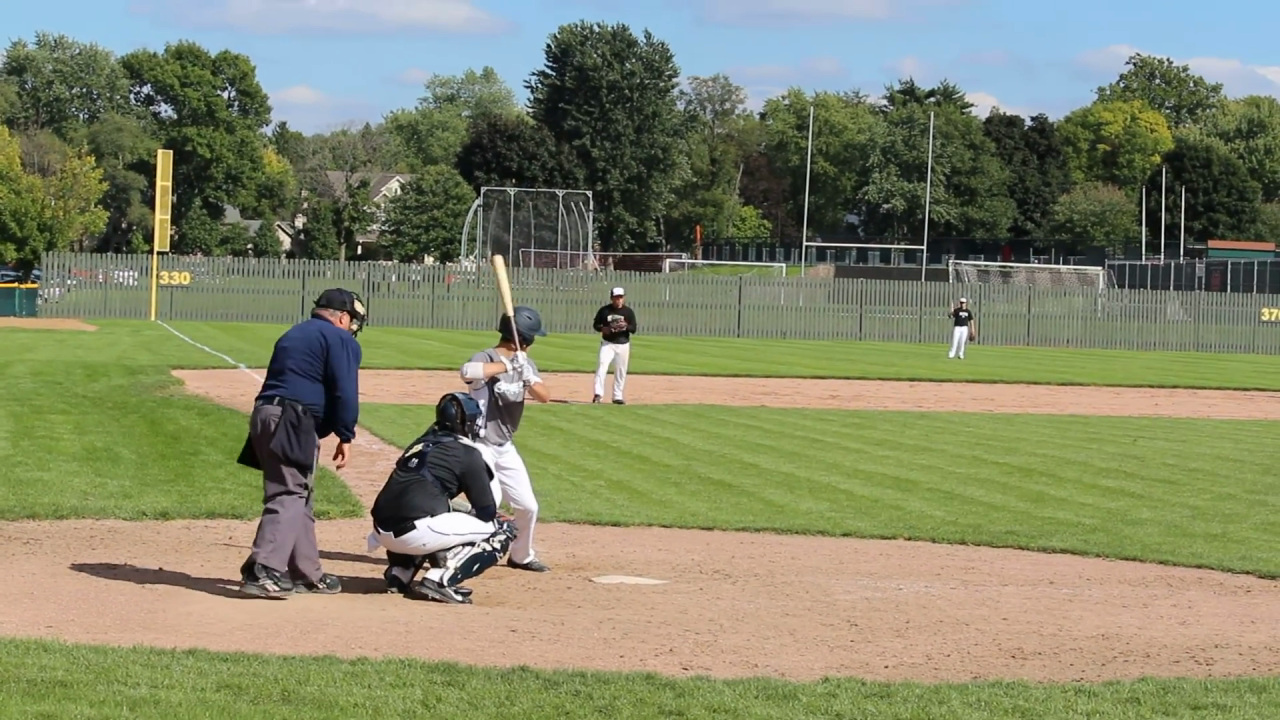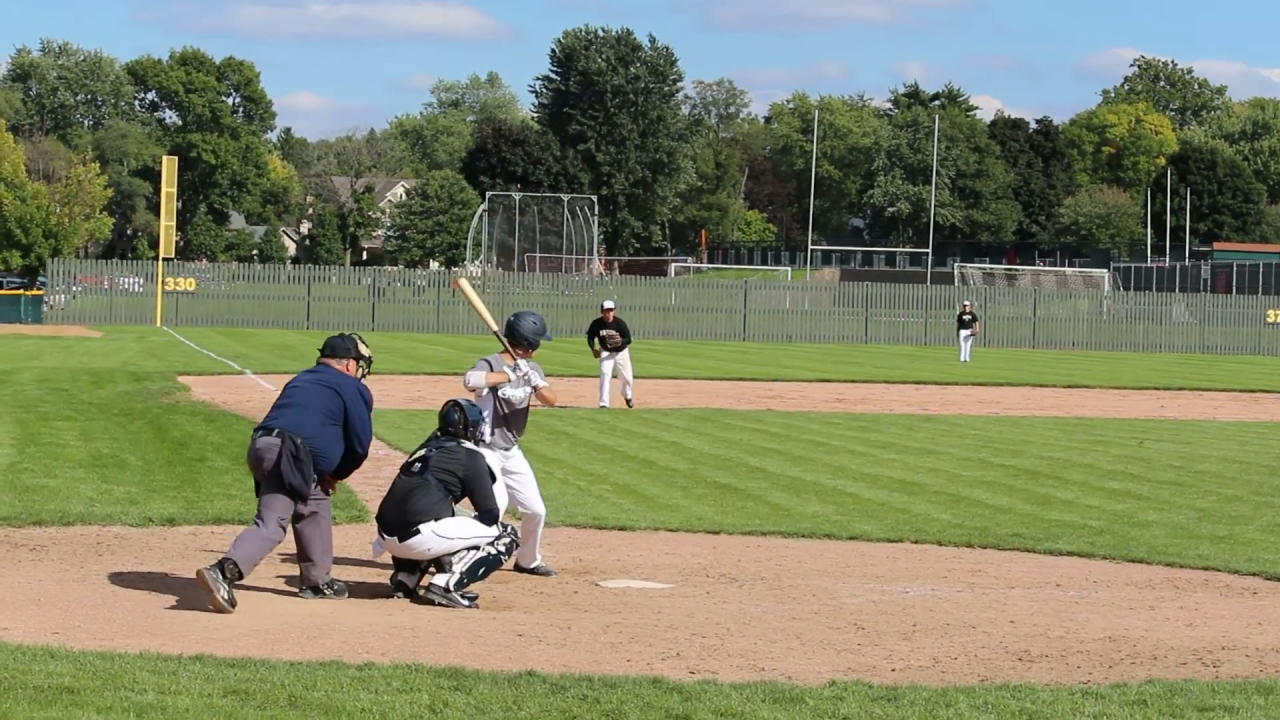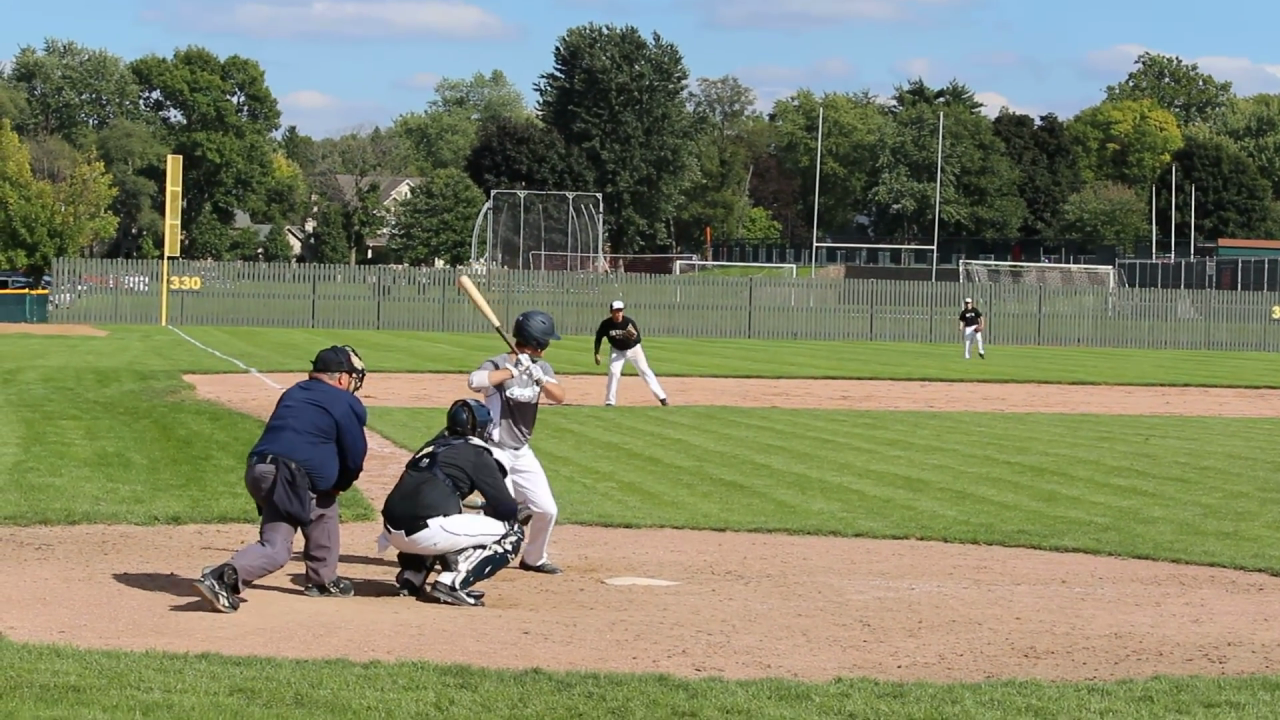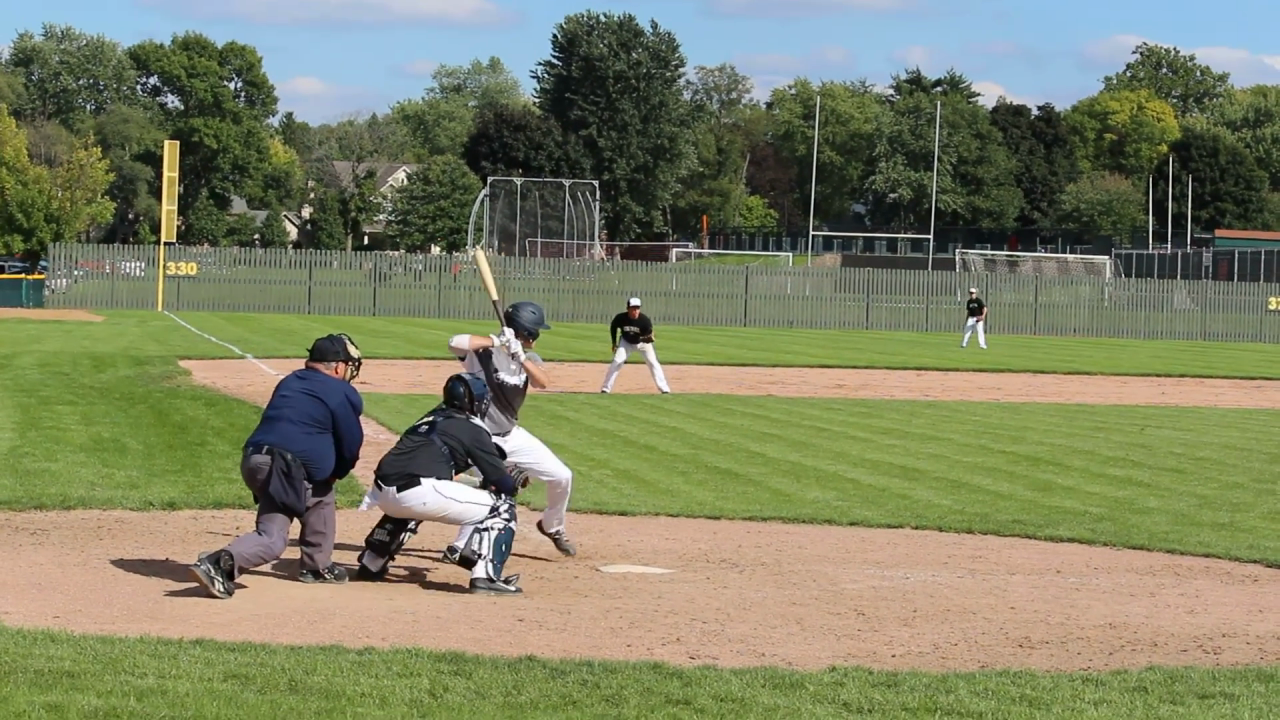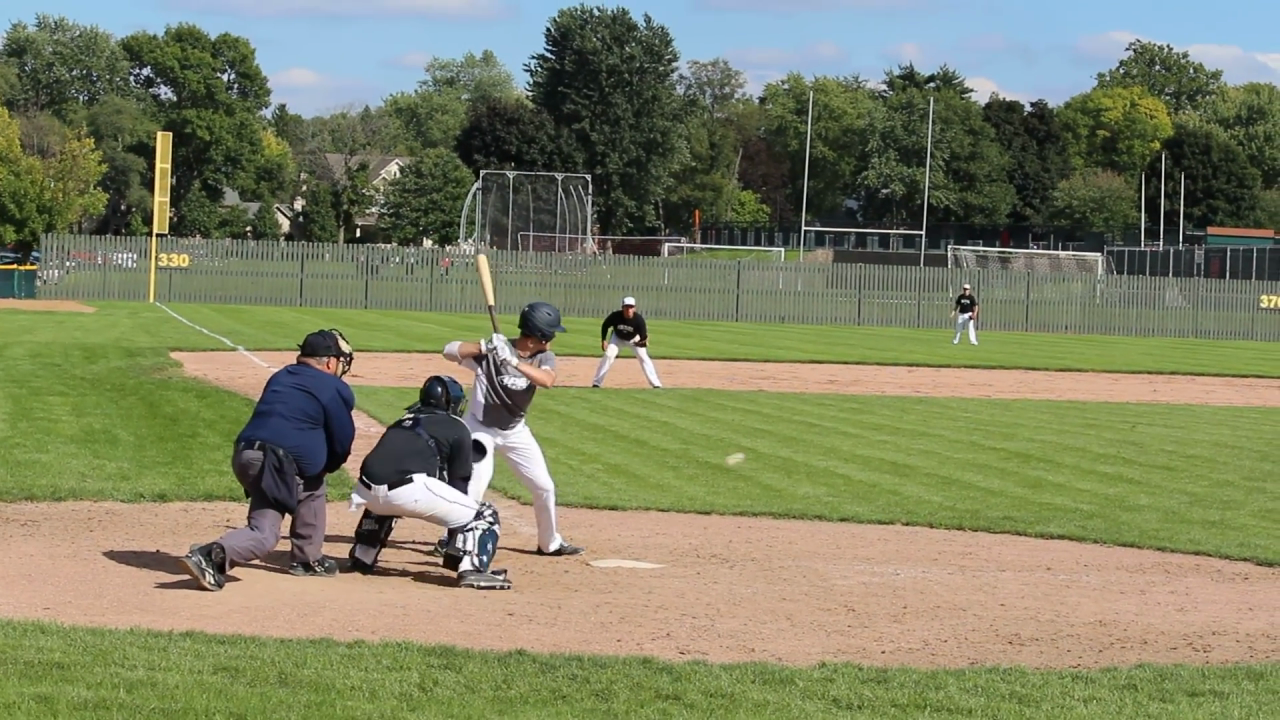
dt=0.5s
person 1, frame 1
left shoulder: (292, 335)
right shoulder: (340, 340)
right elbow: (344, 394)
right wrist: (346, 437)
left hip: (264, 417)
right hip: (293, 422)
left knee: (297, 497)
right knee: (288, 497)
left ankle: (308, 575)
right ankle: (261, 572)
person 1, frame 2
left shoulder: (301, 379)
right shoulder: (353, 389)
right elbow: (359, 445)
left wrist: (323, 473)
right wrist: (336, 475)
left hip: (263, 447)
right hip: (287, 455)
left knee: (314, 503)
right knee: (272, 522)
left ankle: (317, 581)
right ankle: (224, 570)
person 1, frame 3
left shoulder: (293, 393)
right shoulder: (347, 404)
right elbow: (354, 458)
left wrist: (330, 486)
right wrist: (339, 485)
left hip: (259, 470)
right hip: (287, 479)
left knee: (324, 506)
right knee: (276, 548)
left ankle: (323, 580)
right ankle: (222, 578)
person 1, frame 4
left shoulder: (289, 382)
right shoulder: (343, 394)
right elbow: (350, 447)
left wrist: (327, 473)
right wrist: (335, 473)
left hip: (255, 459)
right hip: (284, 469)
left knee: (321, 494)
right knee: (272, 539)
left ankle: (317, 566)
right ankle: (218, 564)
person 1, frame 5
left shoulder: (280, 377)
right shoulder: (335, 389)
right elbow: (342, 443)
left wrist: (317, 468)
right wrist: (325, 467)
left hip: (245, 455)
right hip: (275, 465)
left knee: (312, 486)
right knee: (264, 535)
left ankle: (308, 559)
right ankle: (209, 556)
person 2, frame 1
left shoulder: (526, 363)
right shoulder: (486, 358)
left elbow: (544, 397)
right elbow: (466, 372)
left wrist: (529, 380)
right wrist: (508, 364)
left hip: (505, 447)
right hip: (479, 446)
left knee: (527, 505)
left ankle: (521, 556)
person 2, frame 2
left shoulder: (532, 368)
right shoulder: (490, 363)
left elbow: (551, 400)
right elbow: (470, 381)
left wrist: (537, 384)
right wrist: (510, 374)
left hip: (512, 451)
right hip: (485, 450)
left knee: (536, 509)
right knee: (495, 506)
left ankle: (527, 560)
person 2, frame 3
left shoulder: (537, 366)
right shoulder: (496, 365)
left elbow: (559, 397)
right elbow: (474, 382)
left wrist: (542, 379)
right wrist: (515, 370)
left hip: (522, 452)
right hip: (495, 451)
left knee: (547, 509)
left ankle: (533, 558)
person 2, frame 4
left shoulder: (530, 358)
right shoulder: (484, 353)
left elbow: (543, 382)
right elbow: (456, 343)
left wrist: (521, 357)
right wrist: (496, 340)
left hip: (514, 435)
left knee: (562, 477)
left ankle: (552, 526)
right ankle: (459, 548)
person 2, frame 5
left shoulder: (545, 358)
right shoulder: (495, 348)
left elbow: (547, 380)
right elbow: (450, 350)
left wrist: (512, 362)
right wrist: (484, 346)
left hip: (515, 430)
right hip: (481, 426)
left knee: (544, 485)
right knee: (478, 478)
left ankle: (550, 543)
person 3, frame 1
left shoulder: (421, 443)
right shoulder: (467, 452)
right elbow: (487, 512)
left hip: (384, 530)
right hip: (414, 532)
right knee: (501, 533)
left ankle: (399, 573)
right ankle: (440, 580)
person 3, frame 2
left shoulder: (425, 449)
right shoulder: (470, 456)
right elbow: (489, 515)
left hip: (388, 536)
right hip: (419, 537)
right knee: (505, 536)
left ankle: (405, 578)
right ankle: (446, 586)
person 3, frame 3
left shoulder: (431, 447)
right shoulder: (477, 453)
right elbow: (508, 510)
right wrist: (515, 516)
left hip: (395, 531)
right hip: (425, 532)
right knee: (512, 535)
left ankle: (411, 578)
right ankle: (450, 585)
person 3, frame 4
left shoulder: (430, 419)
right shoulder: (473, 430)
right elbow: (505, 486)
left wrist: (486, 483)
right wrist: (511, 485)
left hip: (384, 491)
right hip: (419, 491)
right knee: (501, 510)
left ankle: (370, 566)
right ankle: (485, 577)
person 3, frame 5
left shoulder: (406, 418)
right shoulder: (457, 429)
right elbow: (458, 484)
left hip: (370, 487)
right hip: (409, 487)
right knee: (484, 517)
left ankle: (362, 559)
right ankle: (471, 569)
